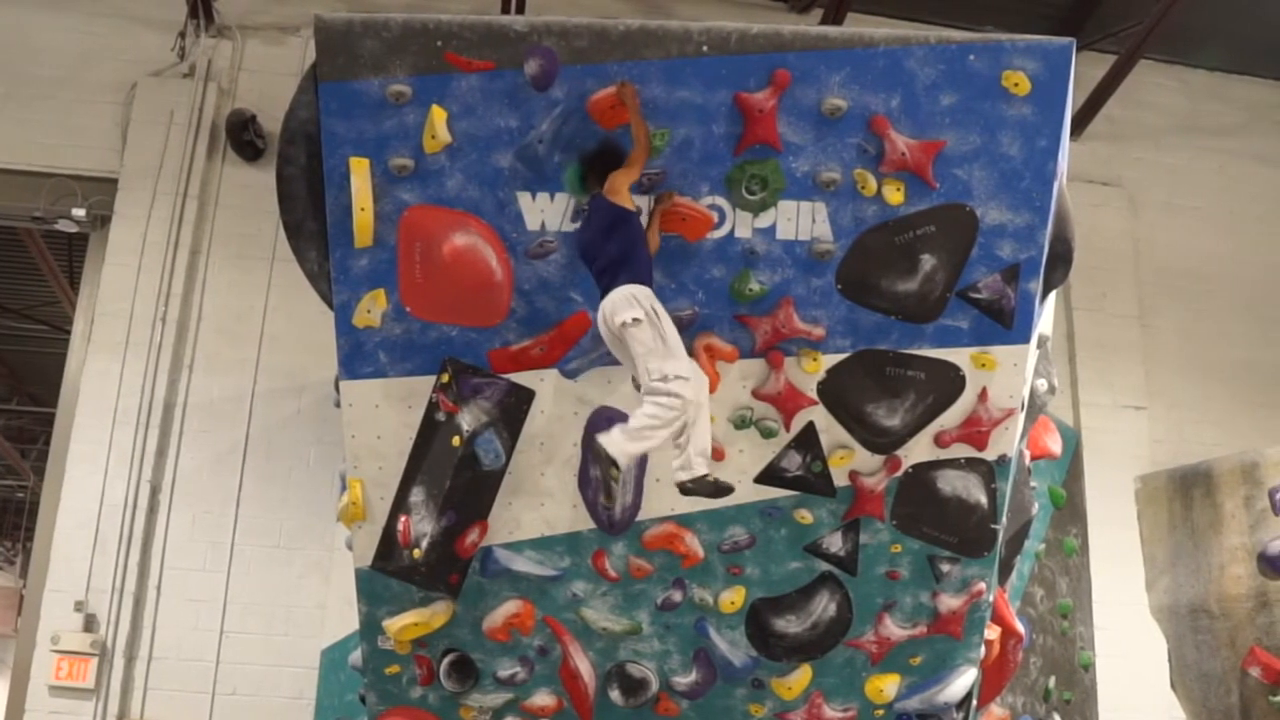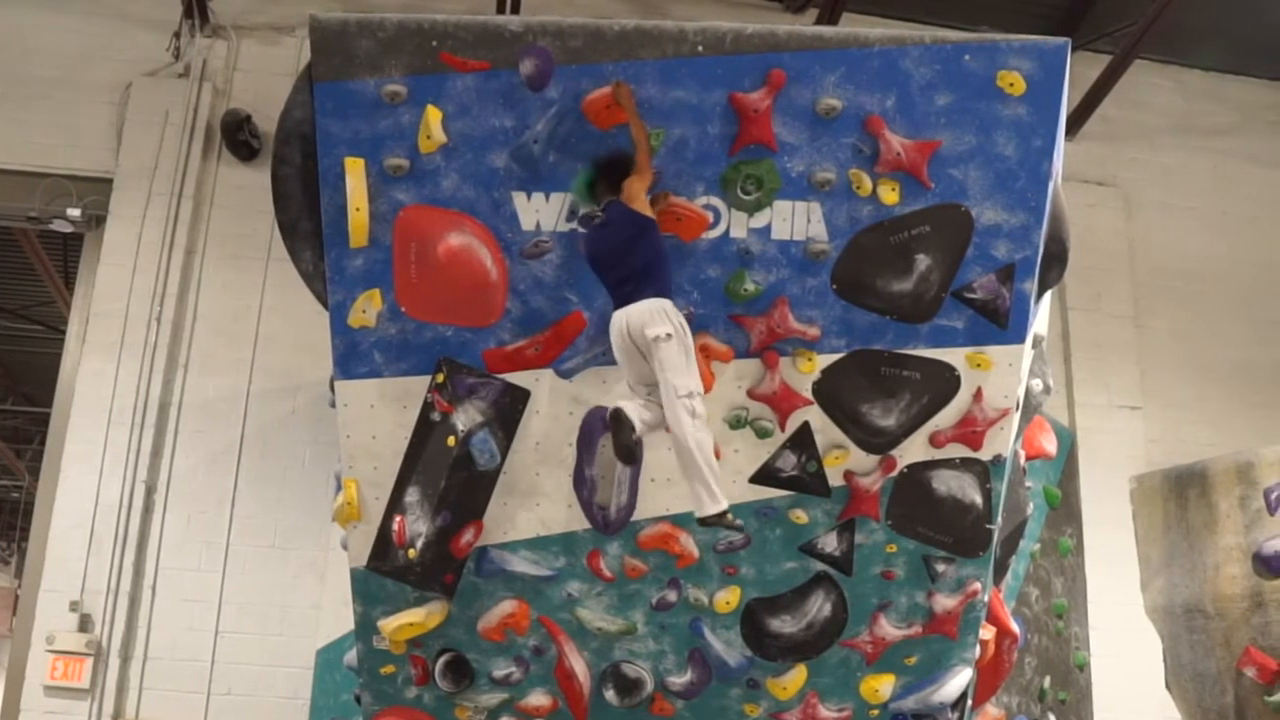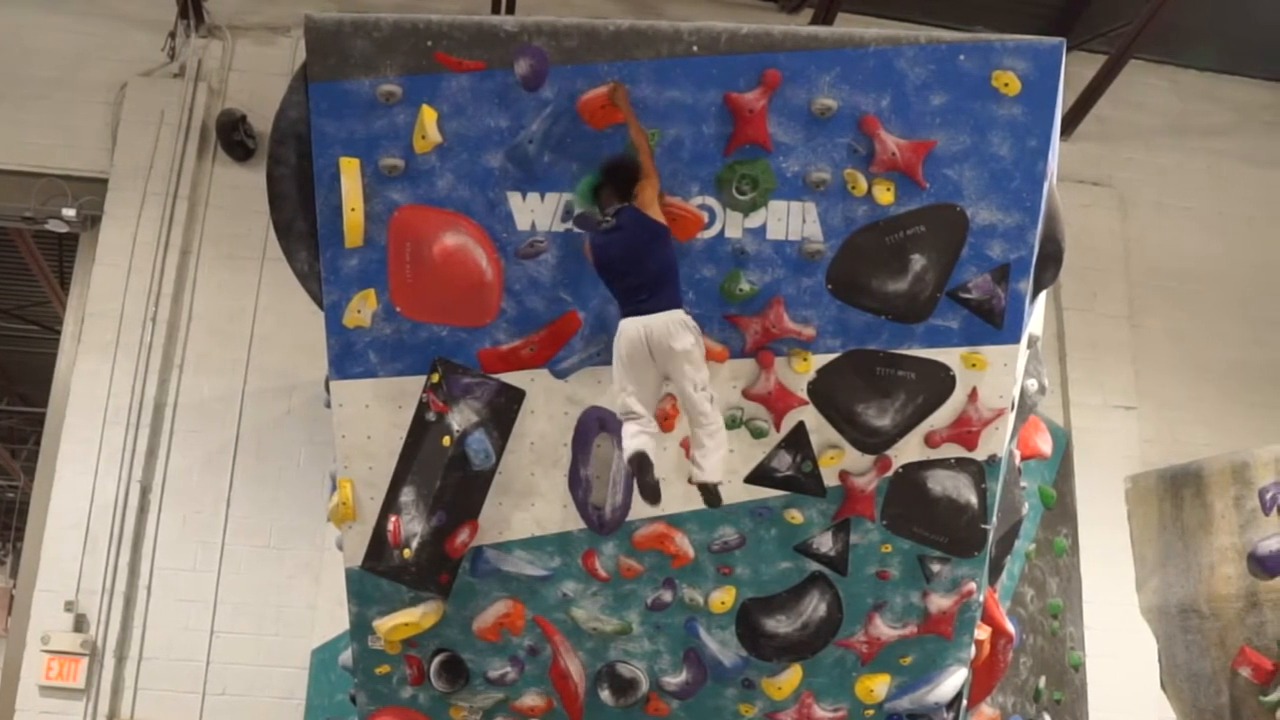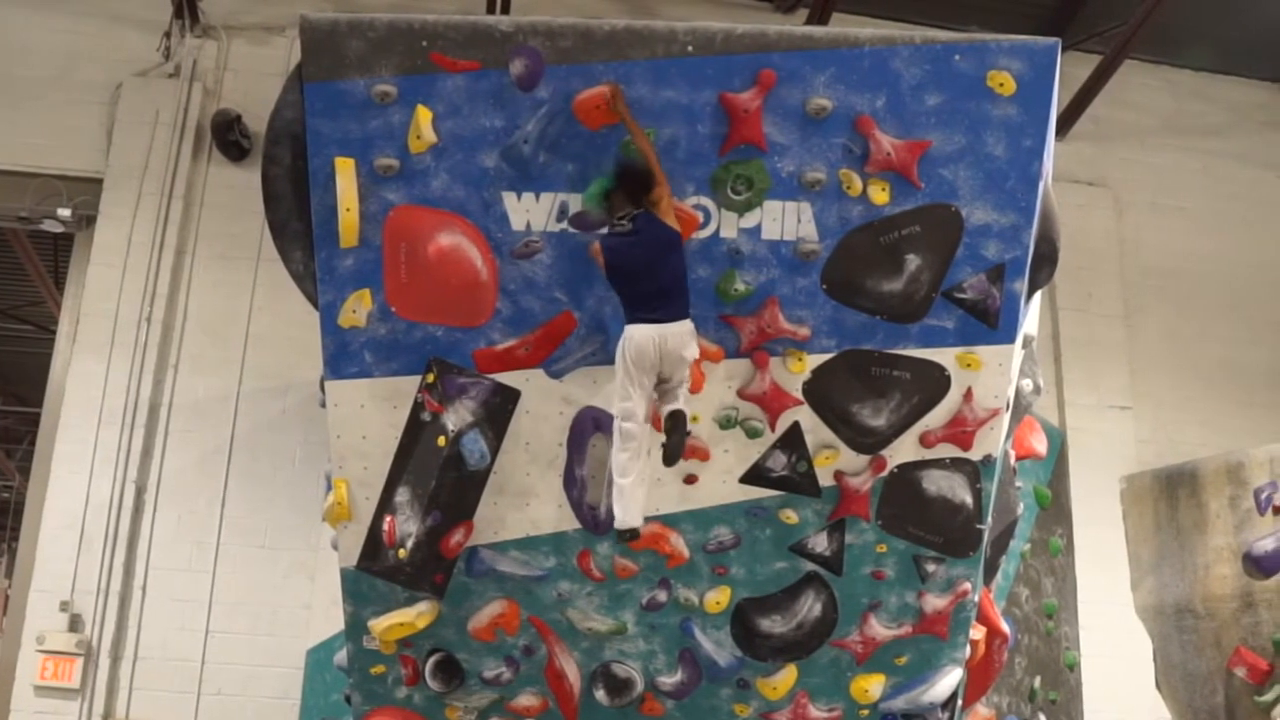
dt=0.3s
person 1, frame 1
left shoulder: (585, 231)
right shoulder: (614, 186)
right elbow: (643, 148)
left wrist: (658, 211)
right wrist: (632, 107)
left hip: (610, 310)
right hip: (632, 302)
left knee: (691, 383)
right knee: (677, 390)
left ankle: (693, 470)
right ankle: (613, 447)
person 1, frame 2
left shoulder: (591, 239)
right shoulder: (631, 197)
right elbow: (644, 154)
left wrist: (651, 213)
right wrist: (628, 108)
left hip: (621, 321)
right hip: (655, 312)
left knee: (652, 396)
right knee: (685, 407)
left ankle: (627, 416)
right ankle: (711, 506)
person 1, frame 3
left shoulder: (594, 244)
right shoulder: (646, 208)
right elbow: (645, 154)
right wrist: (626, 108)
left hip: (630, 329)
right hip: (672, 323)
left knee: (636, 413)
right knee: (699, 403)
left ankle: (638, 458)
right ankle: (708, 477)
person 1, frame 4
left shoulder: (601, 247)
right shoulder: (663, 217)
right elbow: (653, 162)
right wrist: (626, 115)
left hip: (638, 336)
right hip: (679, 331)
left knee: (630, 424)
right knee: (674, 388)
left ankle: (628, 520)
right ankle: (675, 416)
